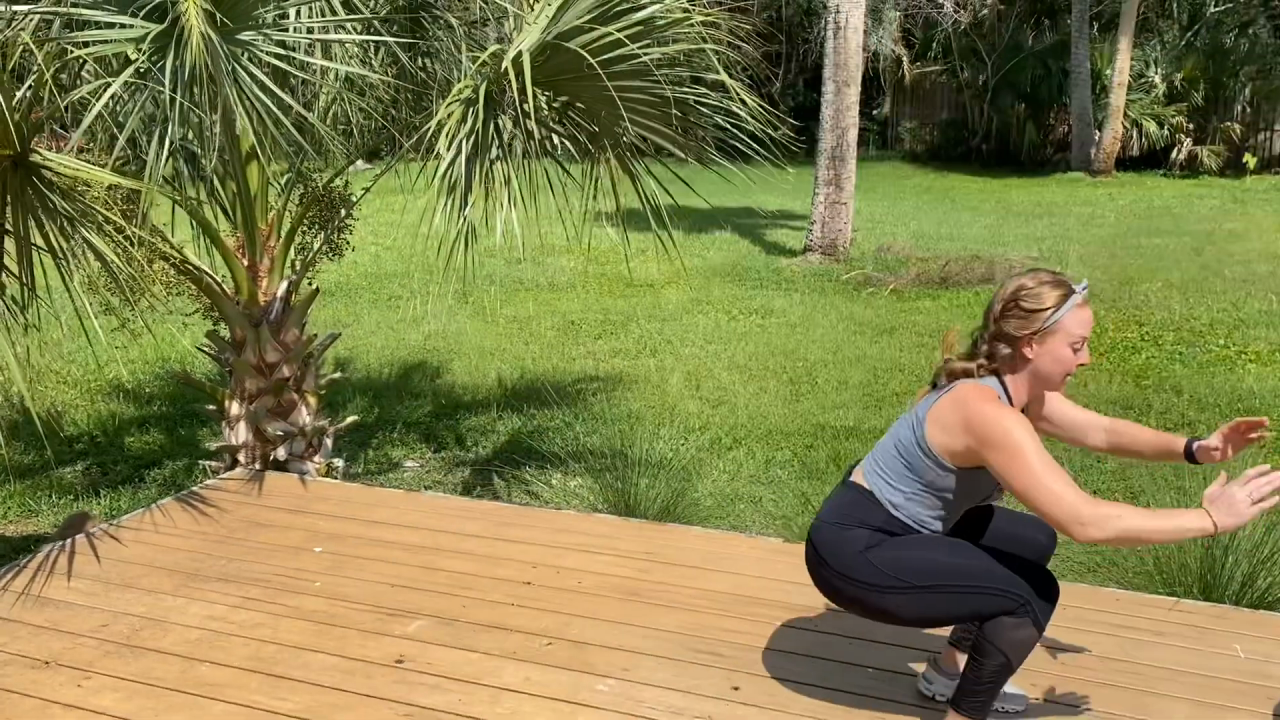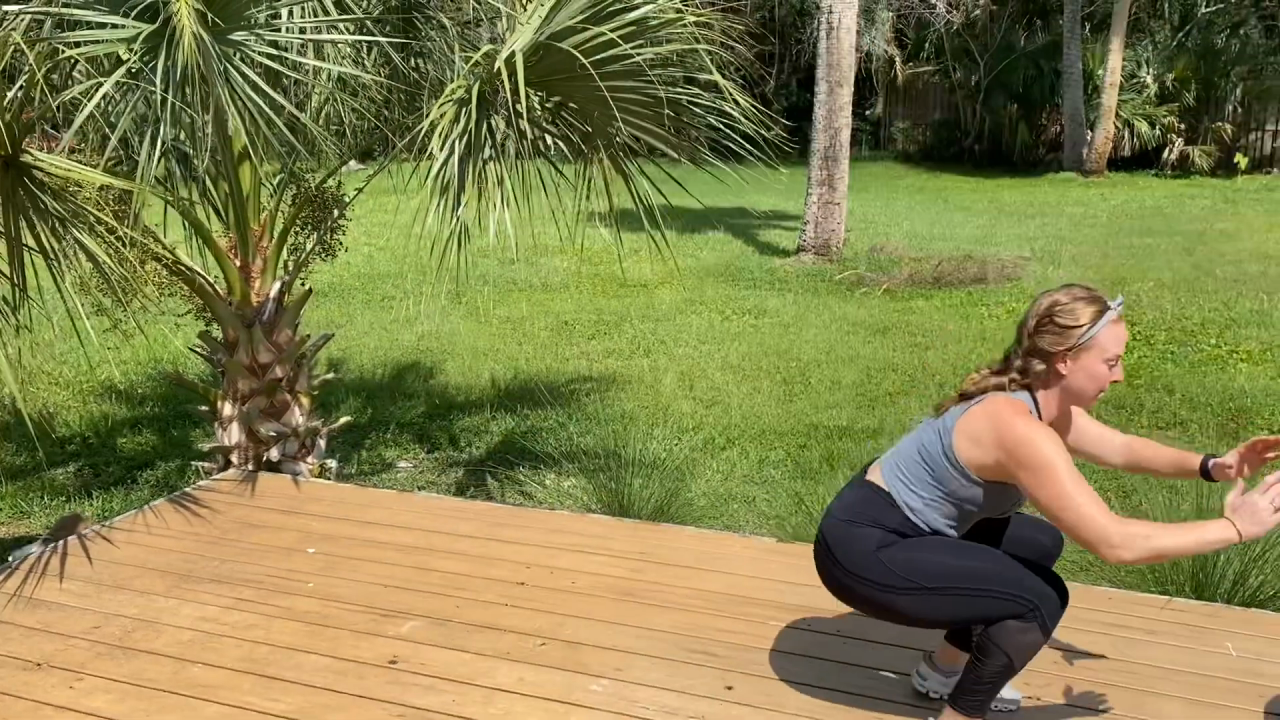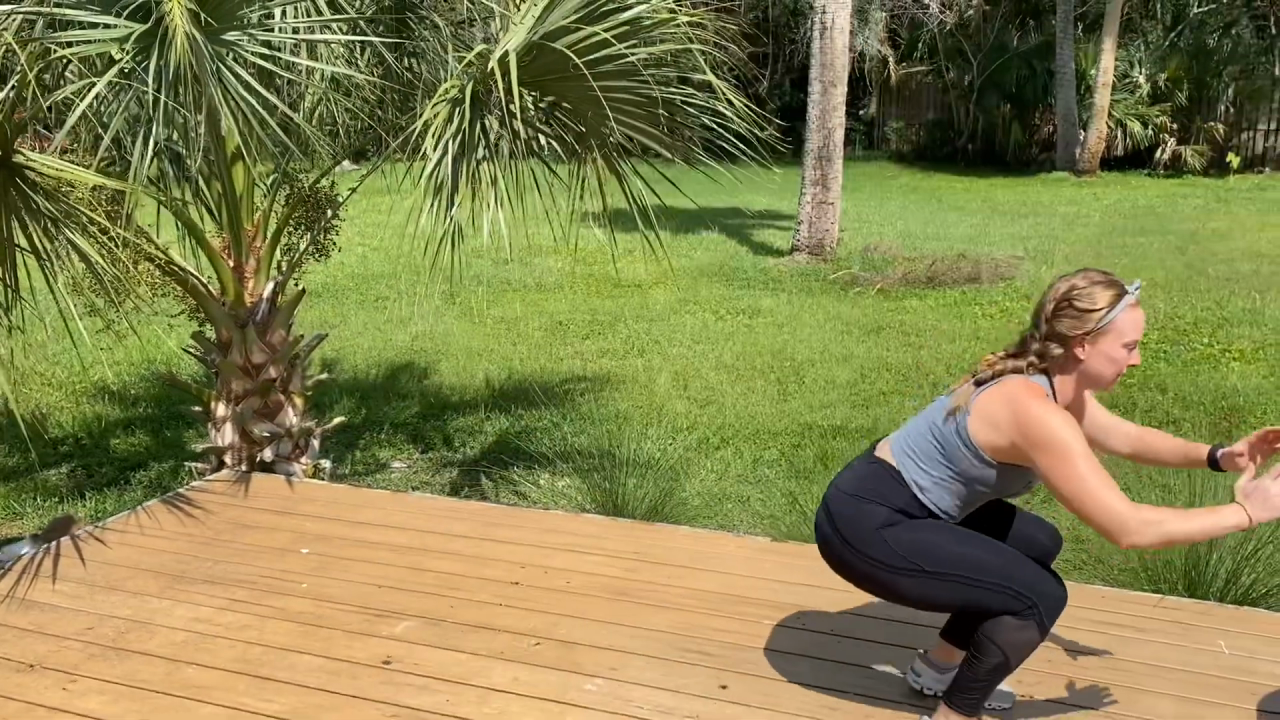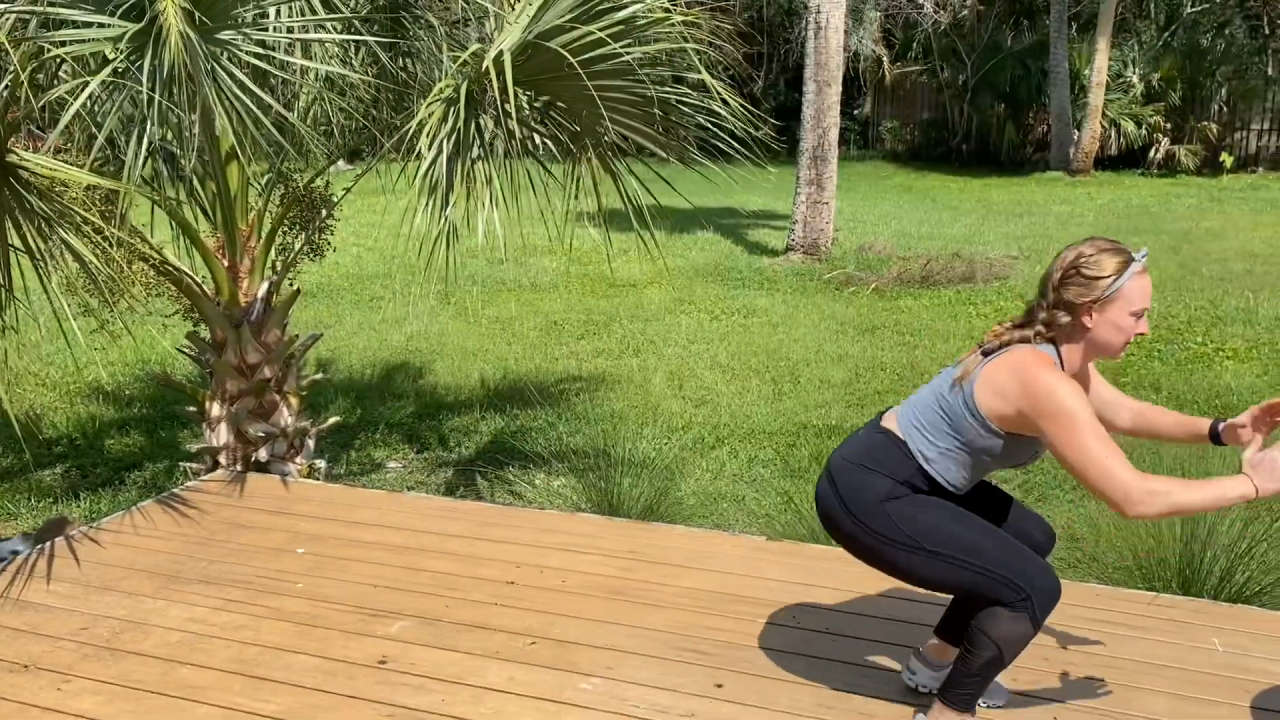
dt=0.1s
person 1, frame 1
left shoulder: (1018, 384)
right shoulder: (986, 414)
left elbow: (1101, 431)
right elbow: (1086, 522)
left wrist: (1193, 448)
right wrist: (1210, 518)
left hip: (893, 525)
right hip: (852, 553)
left knee: (1034, 543)
right knee: (1032, 595)
left ankle: (948, 670)
person 1, frame 2
left shoulder: (1043, 397)
right shoulder: (1018, 428)
left elbow: (1118, 447)
right elbow: (1114, 542)
left wrist: (1210, 465)
right wrist: (1234, 528)
left hip: (904, 526)
right hip: (861, 551)
left knee: (1042, 547)
right knee: (1041, 599)
left ankle: (943, 668)
person 1, frame 3
left shoulder: (1050, 380)
right shoulder: (1034, 412)
left elbow: (1125, 437)
right elbow: (1128, 528)
left wrist: (1217, 455)
left hip: (898, 503)
right hip: (863, 525)
left knee: (1039, 545)
right knee: (1039, 595)
left ankle: (939, 665)
person 1, frame 4
left shoulder: (1054, 354)
right shoulder: (1042, 382)
left elbow: (1126, 414)
right elbow: (1134, 497)
left wrist: (1219, 430)
left hip: (903, 479)
right hip: (866, 495)
left knee: (1032, 540)
right knee: (1033, 588)
left ankle: (933, 661)
